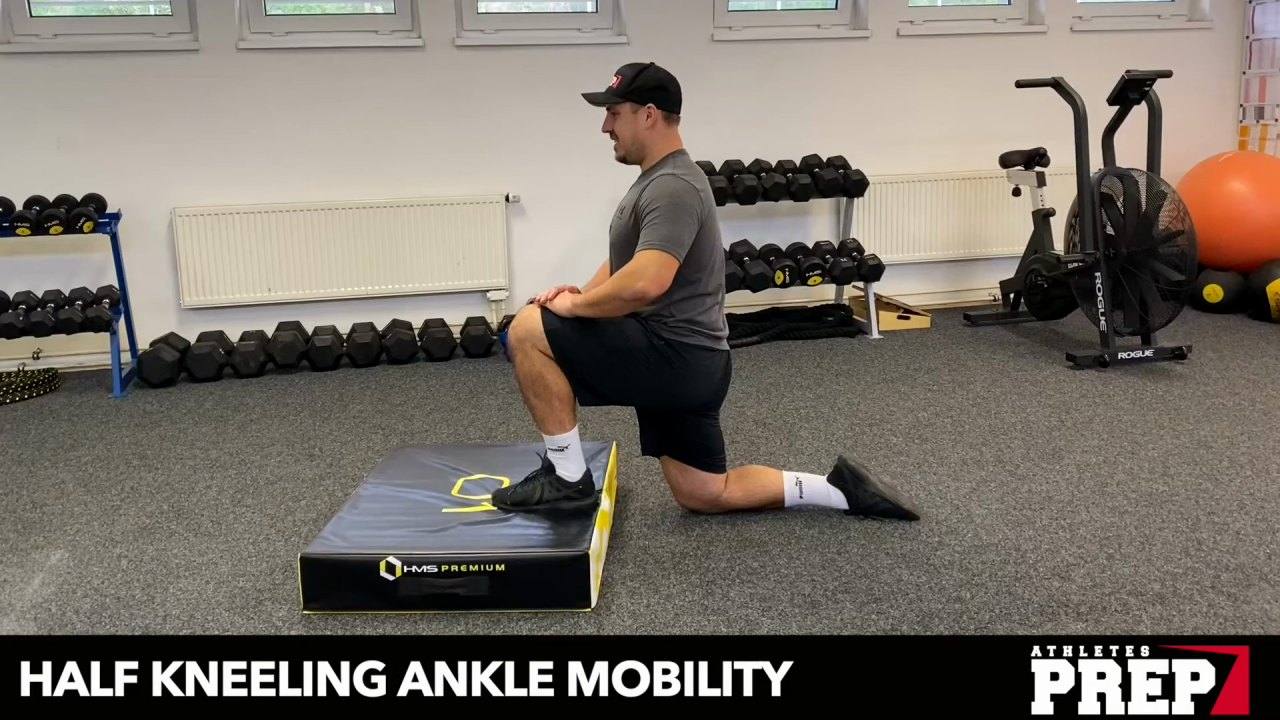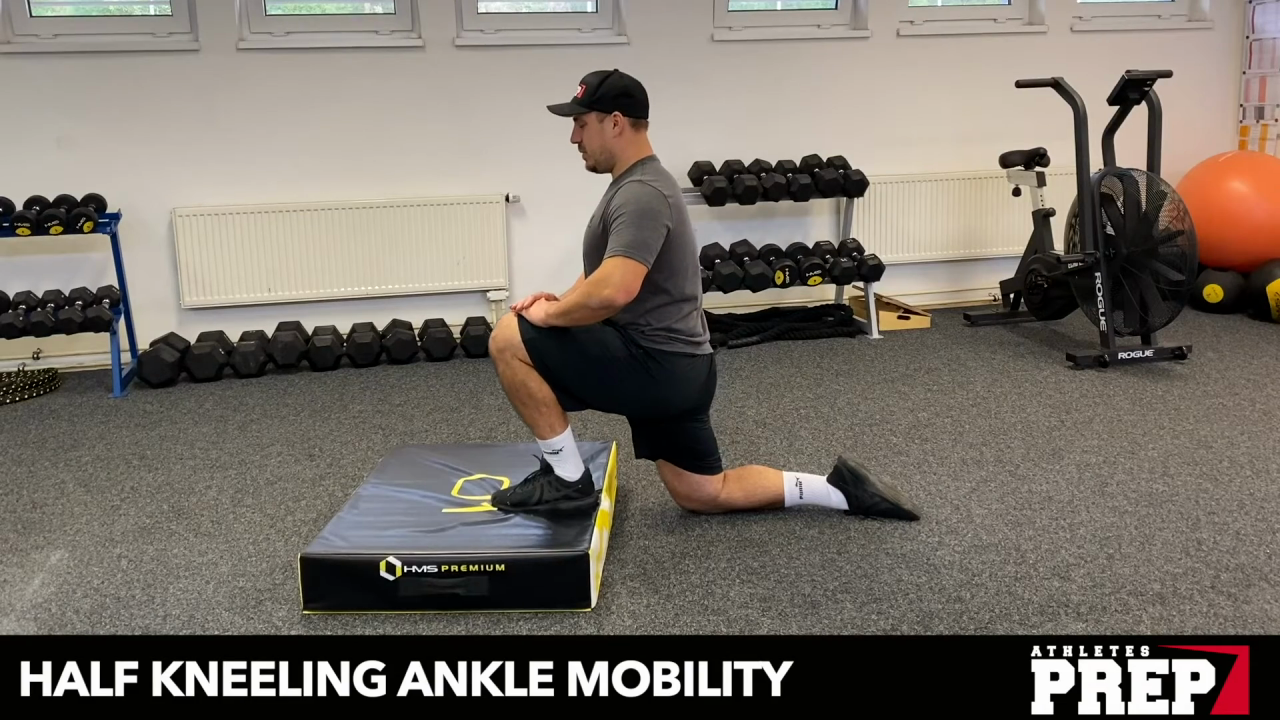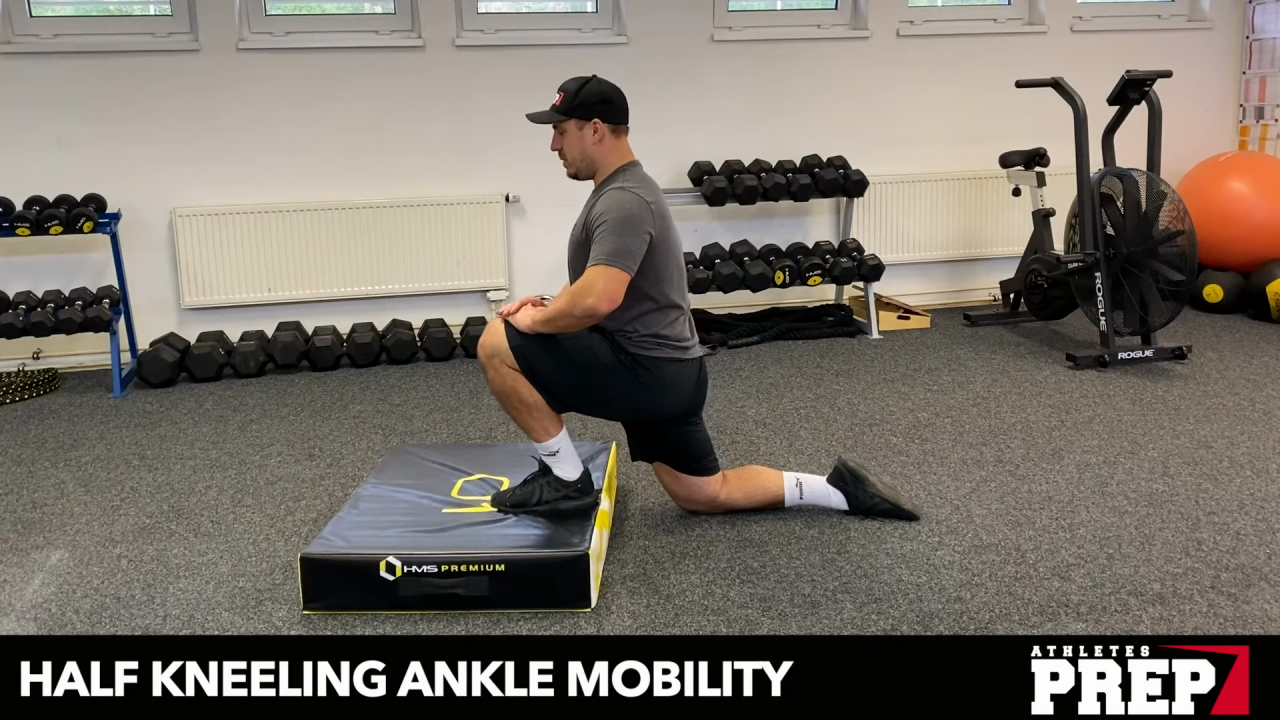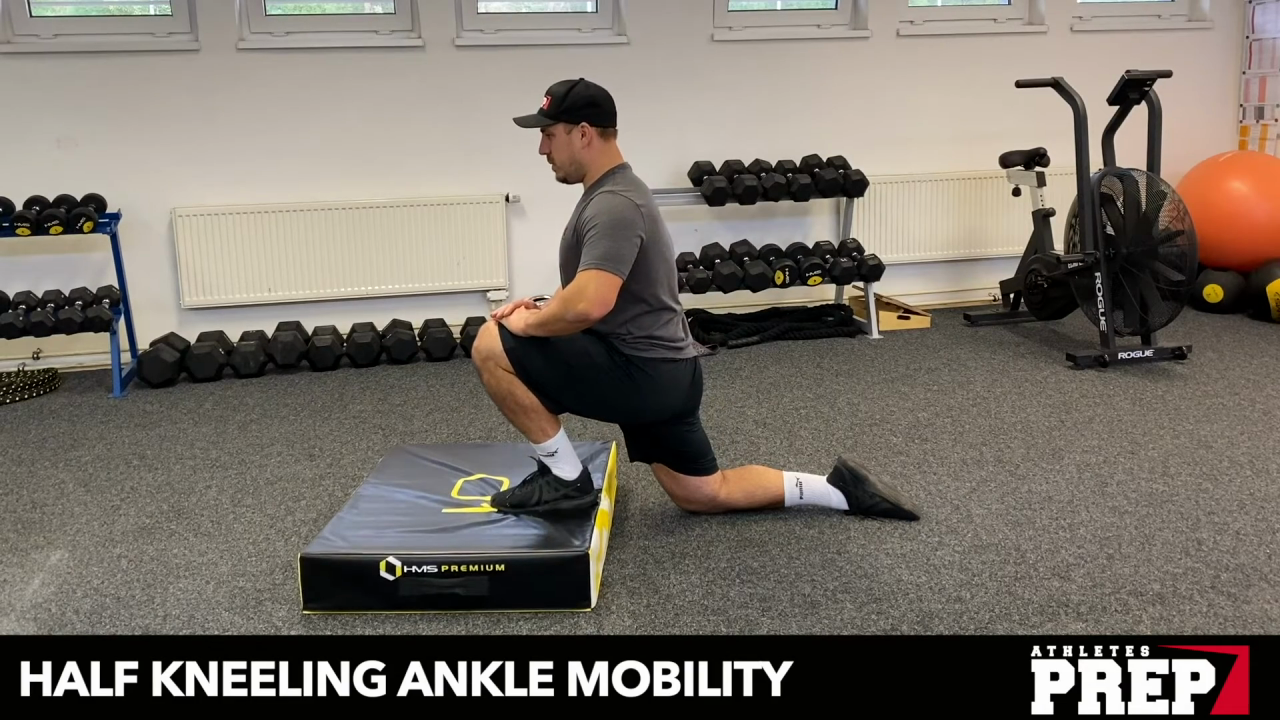
dt=1s
person 1, frame 1
left shoulder: (673, 187)
right shoulder: (659, 179)
left elbow: (645, 284)
right elbow: (624, 260)
left wrist: (576, 305)
right wrist: (582, 292)
left hip: (672, 357)
right hip: (683, 359)
left knee: (528, 329)
right knee: (704, 494)
left ankle: (567, 478)
right ankle: (841, 489)
person 1, frame 2
left shoulder: (642, 195)
right shoulder: (637, 185)
left elbow: (613, 291)
right elbow: (606, 269)
left wrist: (551, 315)
right wrist: (561, 300)
left hip: (653, 365)
right hip: (673, 367)
left knee: (509, 336)
right knee: (704, 494)
left ankle: (566, 478)
right ankle: (837, 489)
person 1, frame 3
left shoulder: (624, 201)
right shoulder: (622, 191)
left elbow: (597, 300)
right elbow: (596, 279)
left wrist: (536, 321)
right wrist: (549, 304)
left hip: (643, 372)
right hip: (665, 371)
left knee: (497, 342)
right knee: (706, 494)
left ankle: (565, 479)
right ankle: (837, 489)
person 1, frame 4
left shoulder: (613, 205)
right shoulder: (612, 193)
left elbow: (590, 305)
right elbow: (591, 285)
left wrist: (529, 323)
right wrist: (543, 307)
left hip: (638, 373)
right hip: (661, 372)
left knee: (491, 344)
right knee: (705, 494)
left ankle: (565, 478)
right ankle: (838, 489)
